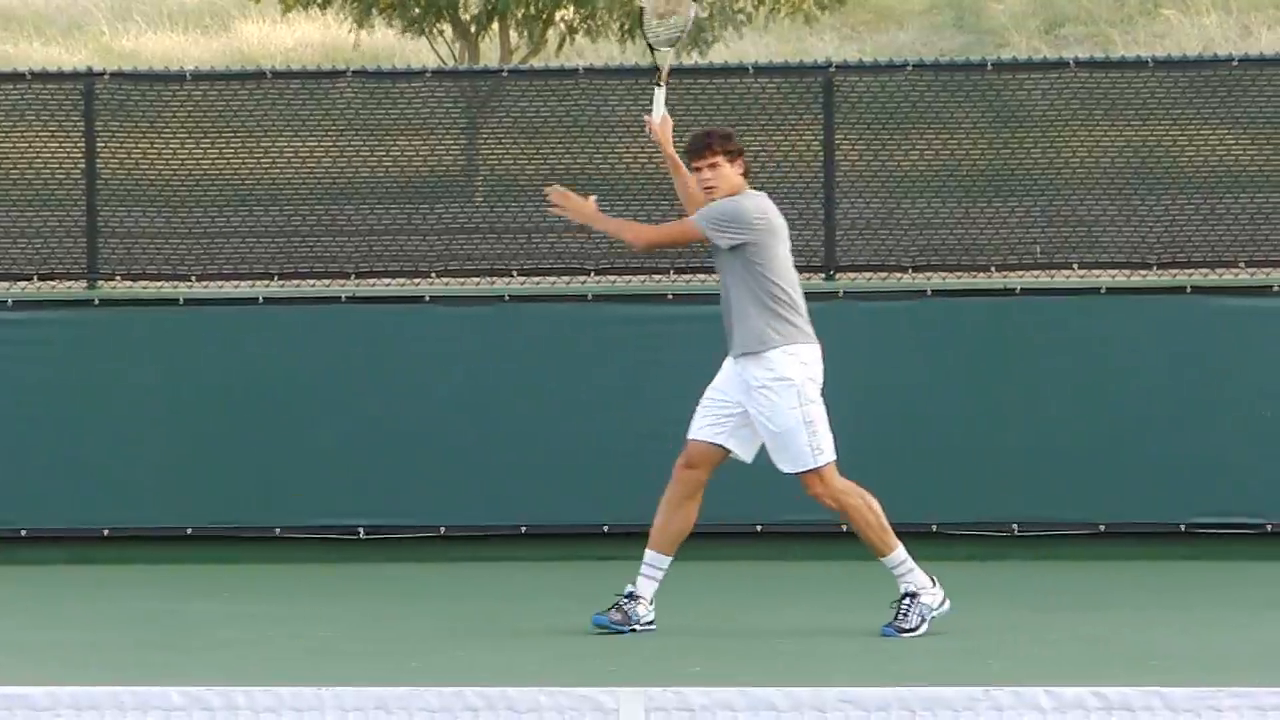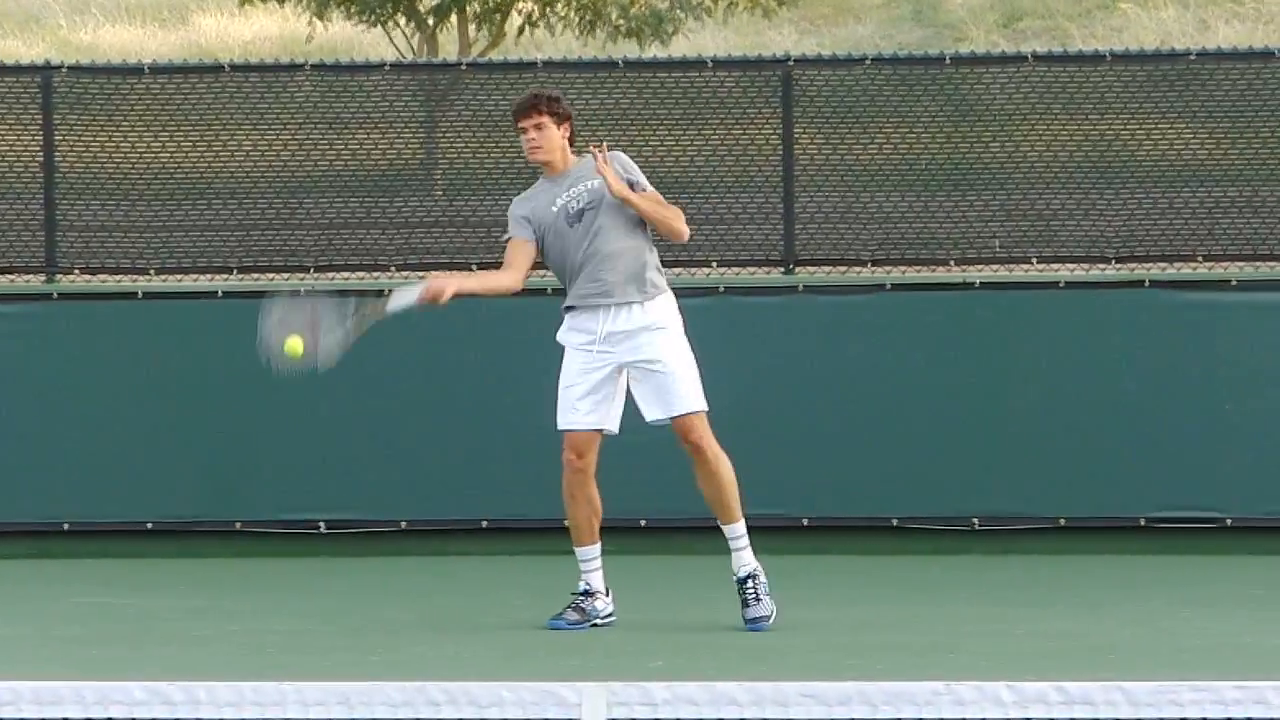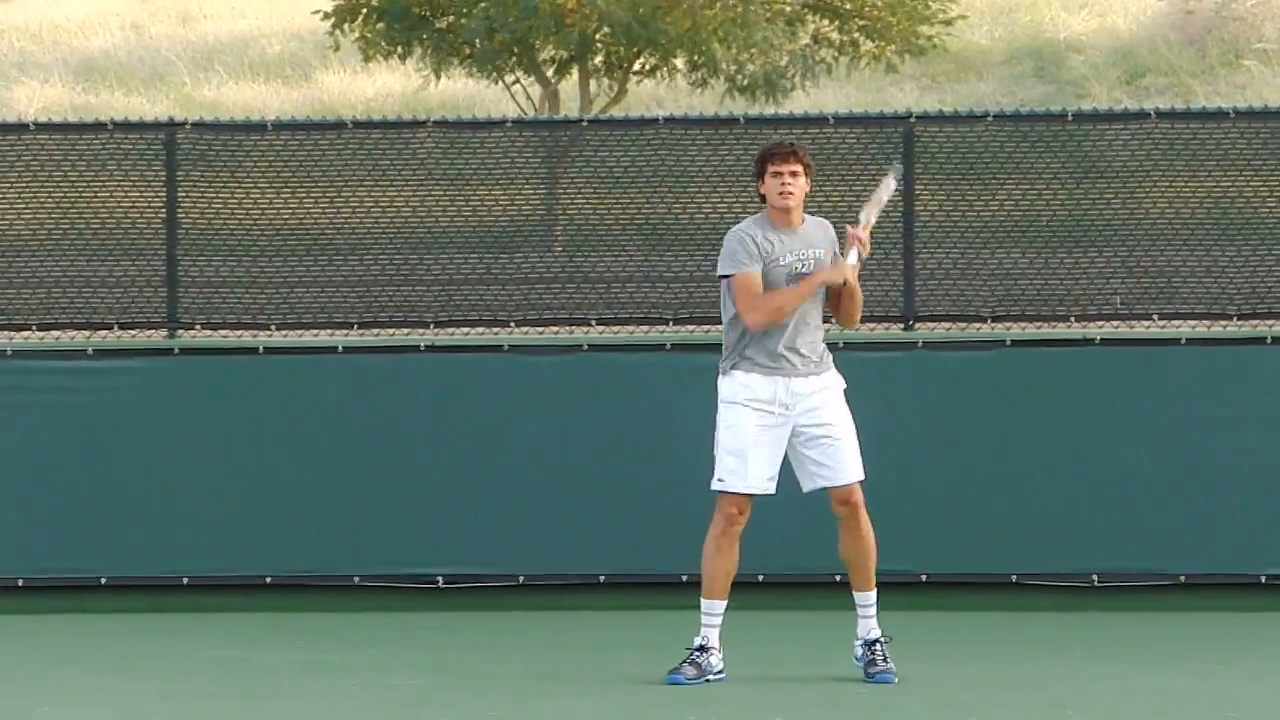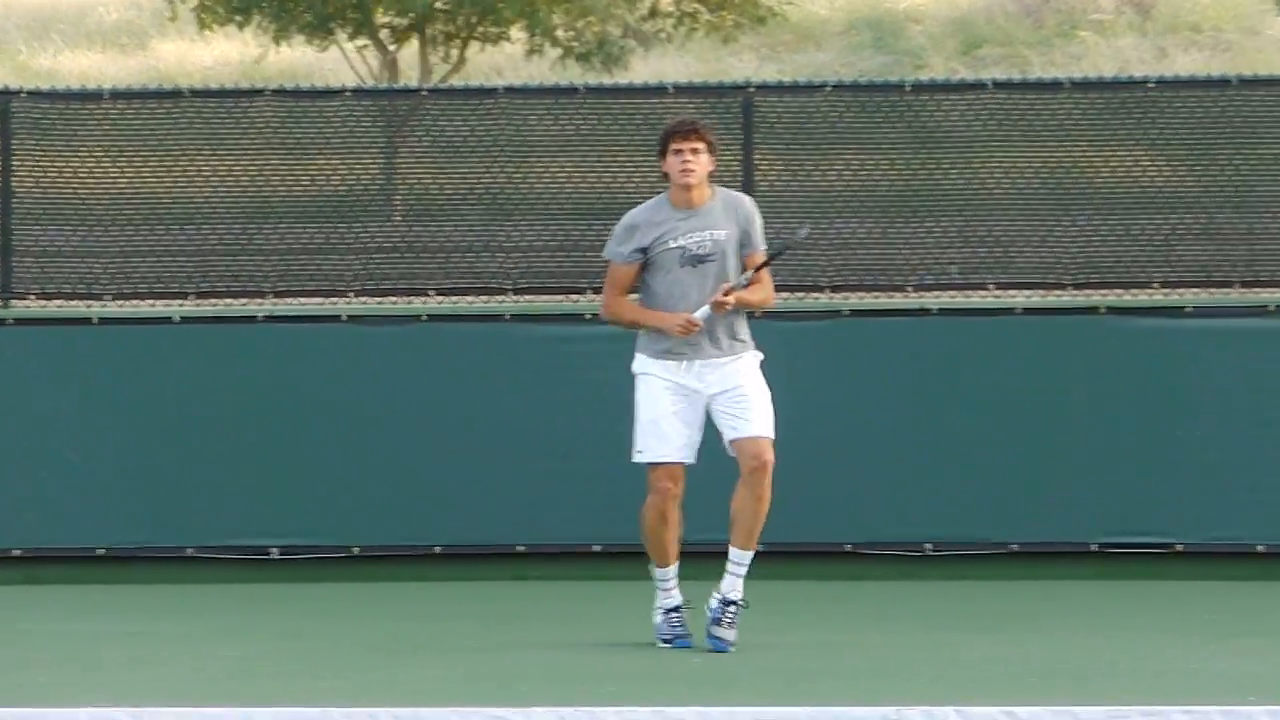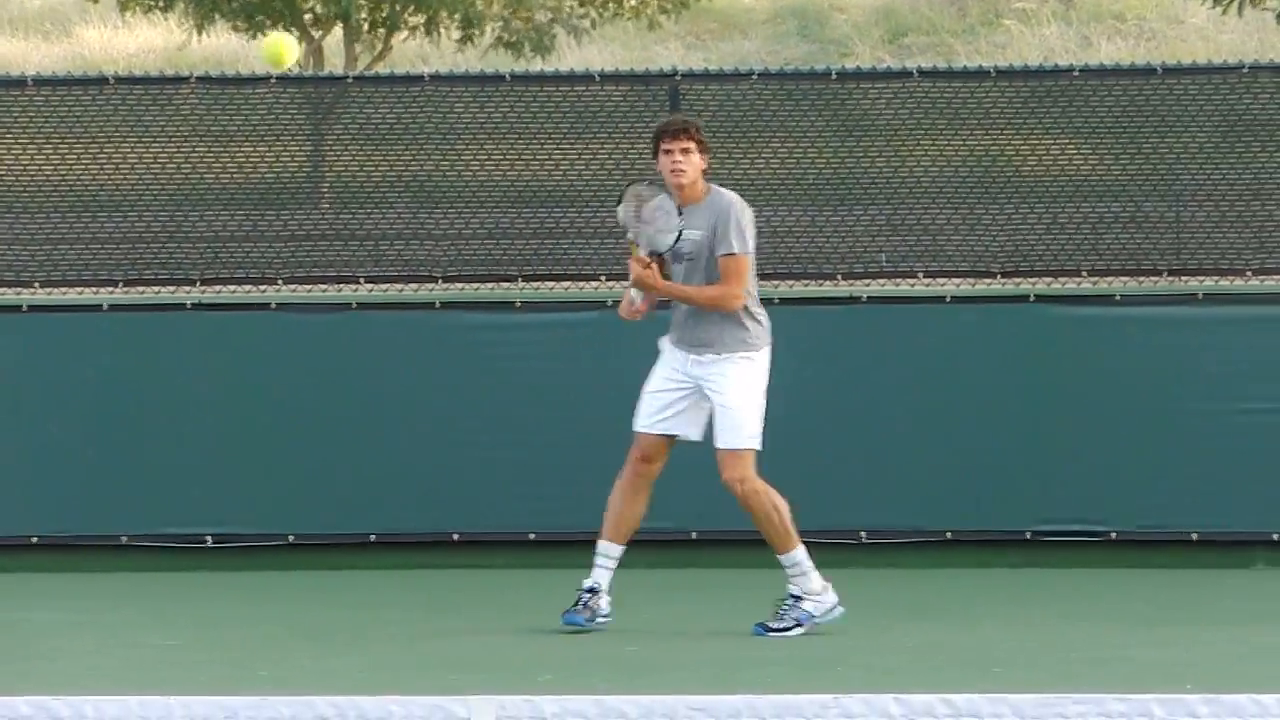
dt=0.7s
person 1, frame 1
left shoulder: (744, 208)
right shoulder: (742, 207)
left elbow: (650, 238)
right elbow: (697, 207)
left wrist: (591, 216)
right wrist: (669, 148)
left hip: (782, 364)
right hip: (746, 366)
left knee: (824, 485)
right knee: (688, 473)
left ankle: (918, 589)
right ankle: (640, 599)
person 1, frame 2
left shoulder: (614, 163)
right shoulder: (525, 207)
left elbow: (679, 231)
right elbow: (511, 278)
left wrist: (627, 197)
right wrist: (454, 283)
left hip: (648, 318)
right hip: (587, 331)
left knee: (696, 437)
right knee: (576, 458)
left ankle: (745, 567)
right ankle: (593, 592)
person 1, frame 3
left shoulder: (823, 232)
right shoulder: (743, 239)
left elbow: (848, 310)
right elbow: (753, 316)
left wrist: (850, 271)
right wrist: (818, 278)
left hip: (818, 387)
right hip: (753, 389)
left knee: (851, 505)
right knee: (730, 514)
left ankle: (869, 637)
right ankle: (708, 647)
person 1, frame 4
left shoulder: (740, 209)
right shoulder: (639, 221)
left elbow: (765, 291)
right elbow: (611, 303)
left wrist: (737, 297)
right wrist: (661, 319)
left hip: (731, 360)
right hip: (664, 368)
left knee: (758, 461)
right knee: (665, 488)
left ankle: (729, 595)
right ankle: (667, 602)
person 1, frame 5
left shoulder: (729, 209)
left elbow: (731, 296)
left wrist: (664, 286)
right wrist: (636, 299)
left hip: (738, 355)
right hip: (682, 352)
left knee: (738, 477)
right knee: (641, 462)
left ankle: (813, 592)
right ankle: (598, 586)
